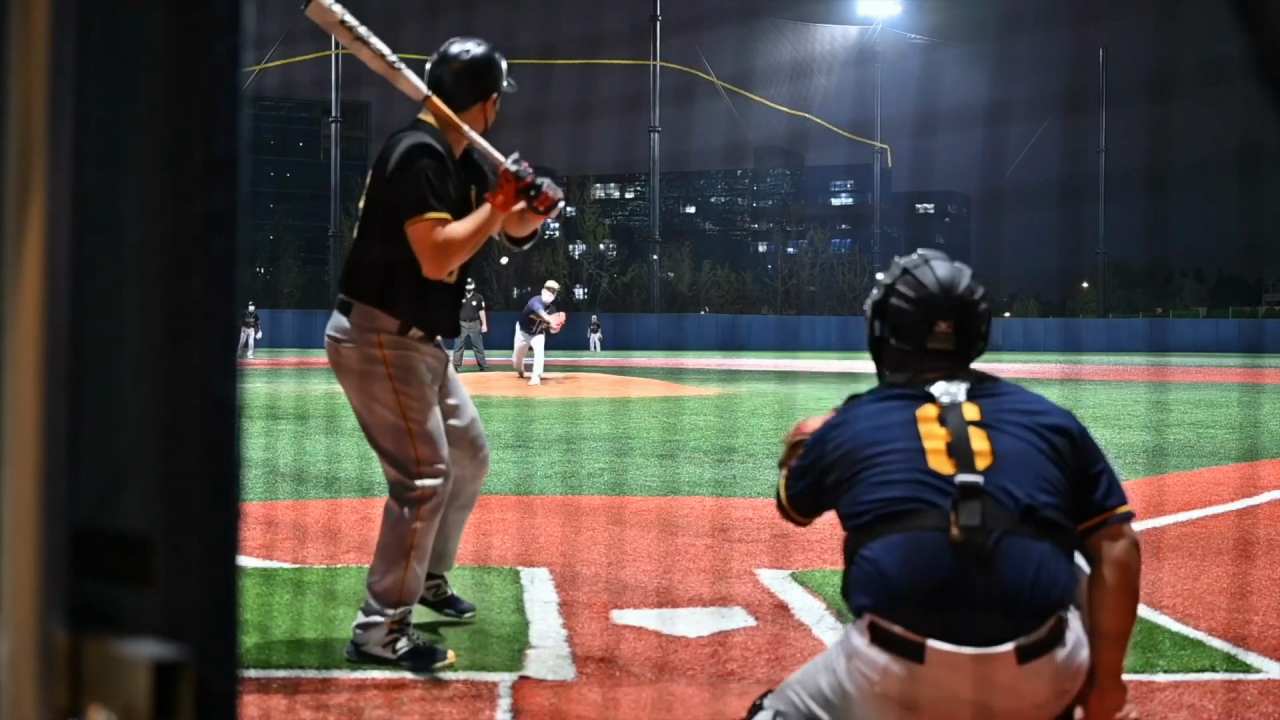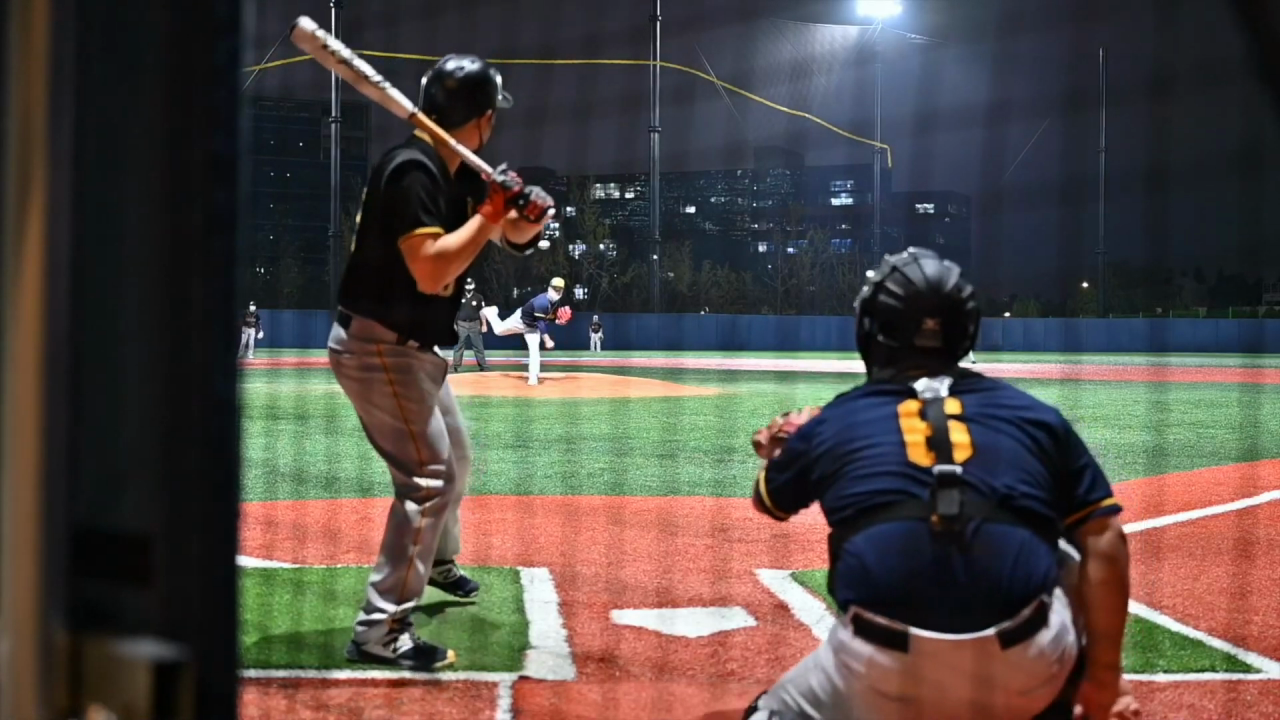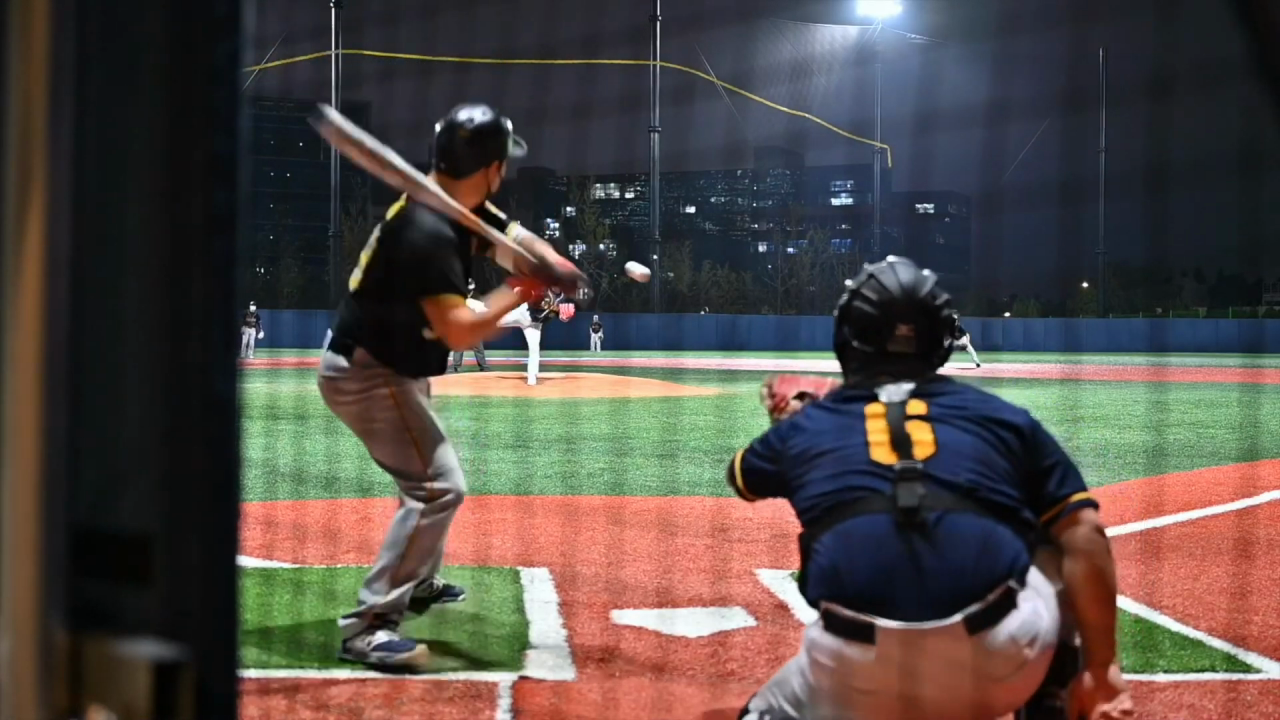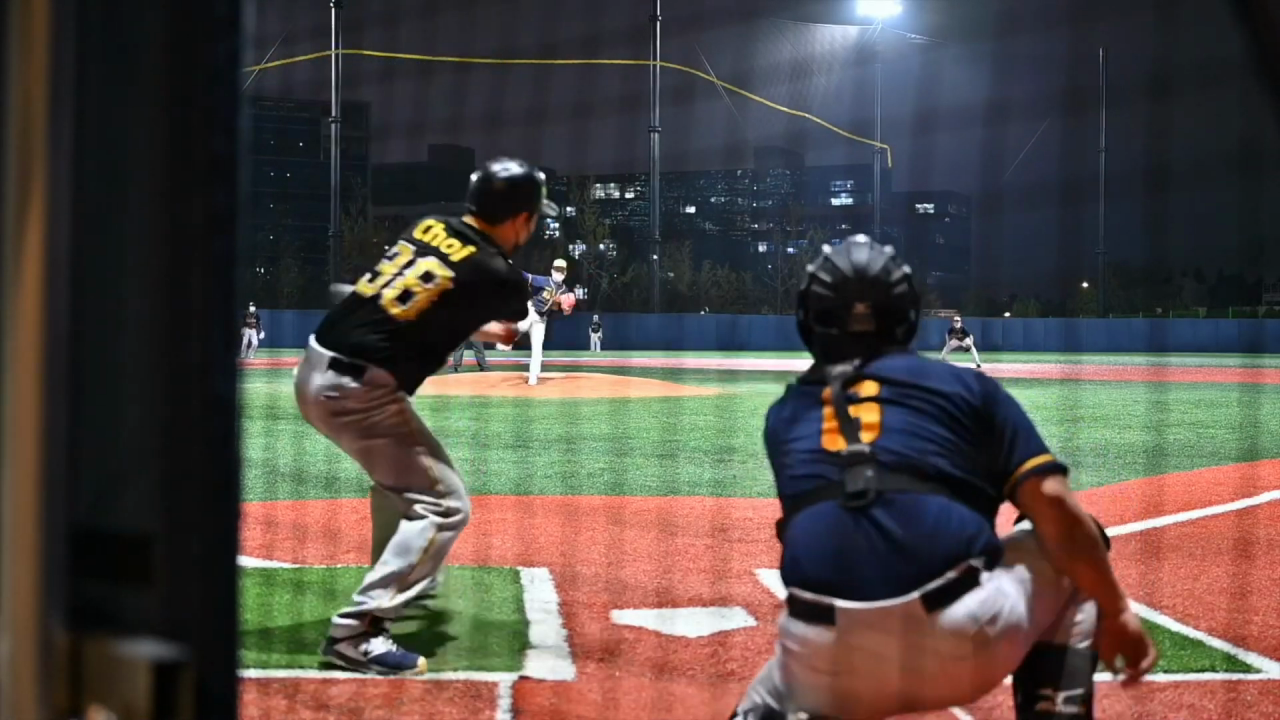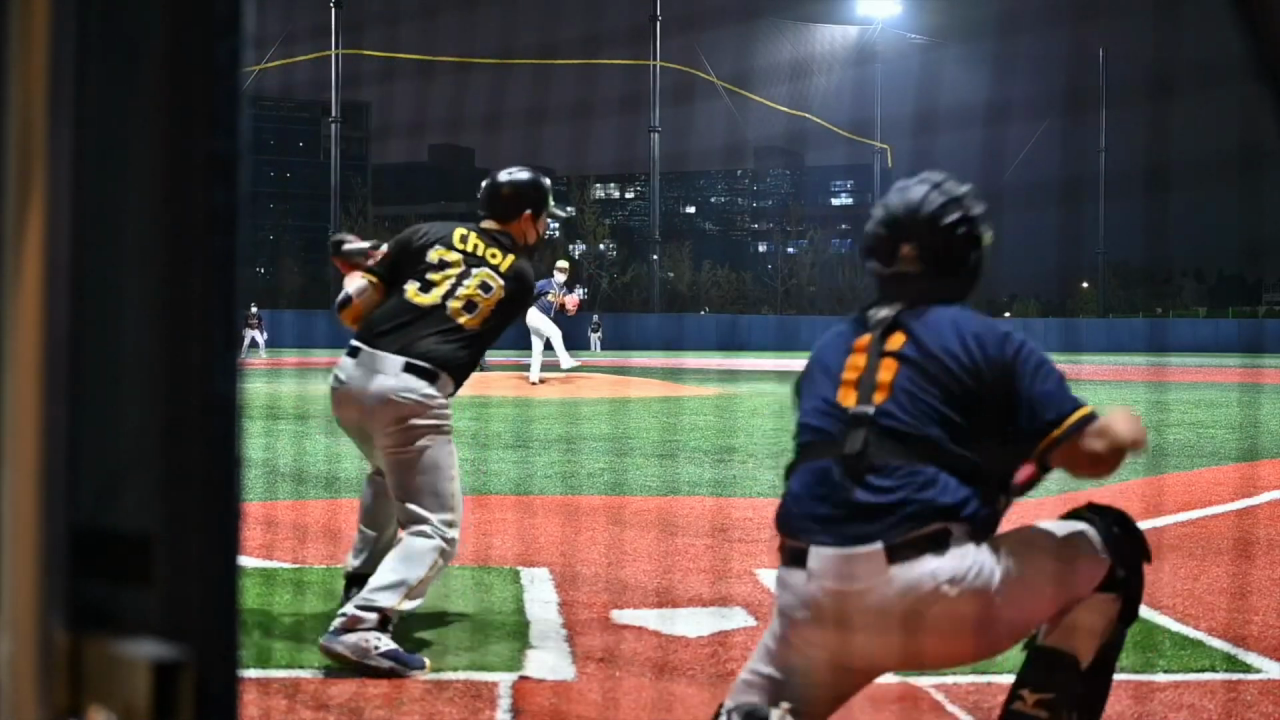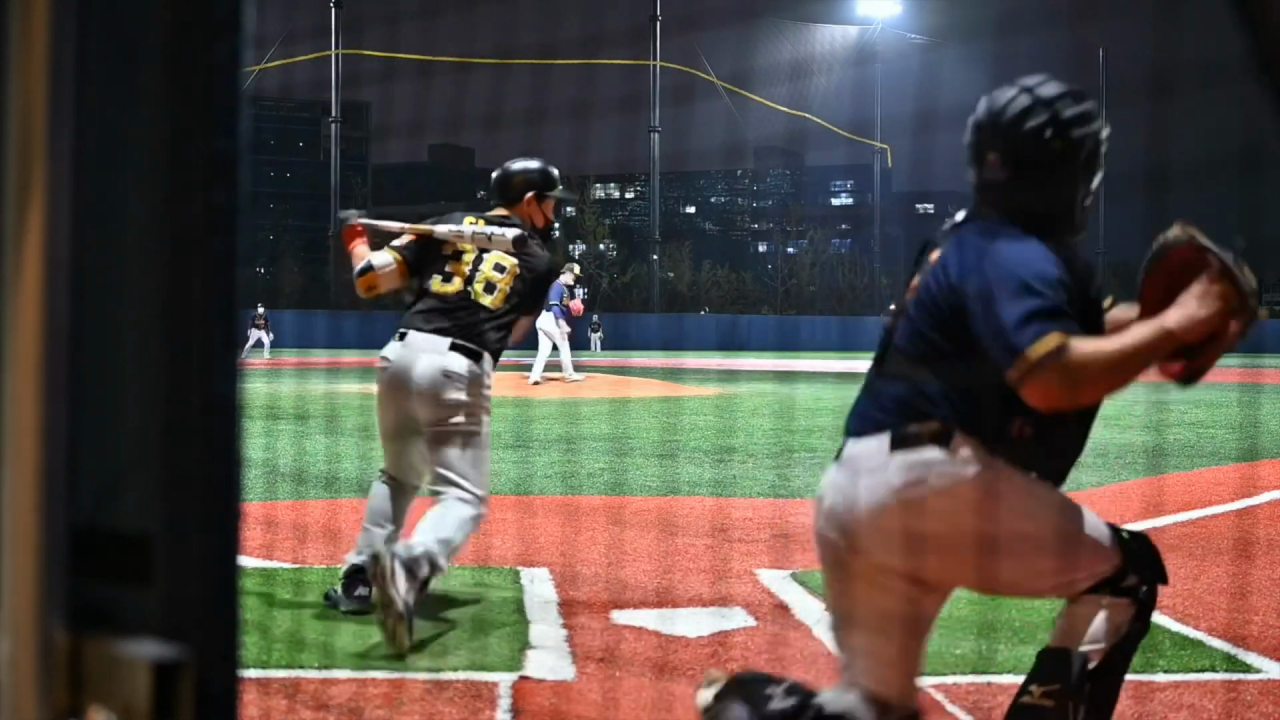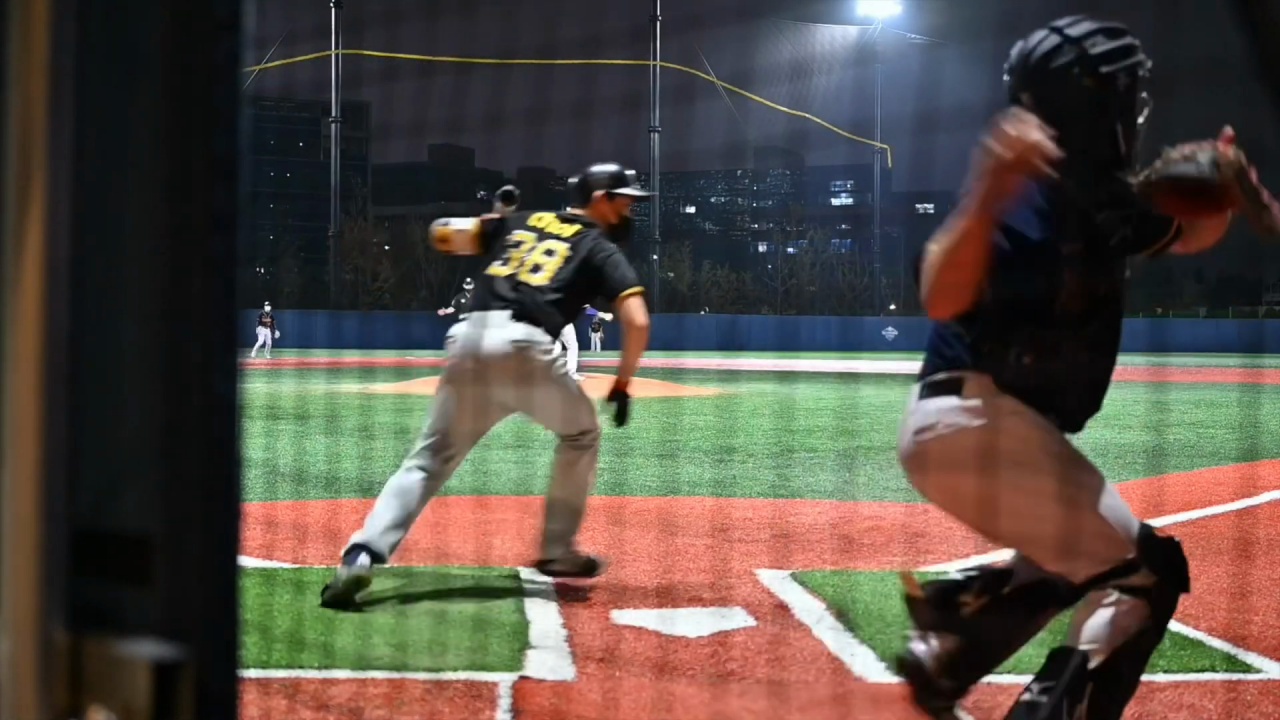
dt=0.2s
person 1, frame 1
left shoulder: (458, 159)
right shoulder: (418, 152)
left elbow: (513, 230)
right elbow: (437, 257)
left wrist: (535, 204)
right wrist: (500, 199)
left hip: (416, 341)
right hip: (378, 339)
left knee: (468, 457)
right knee: (423, 479)
left ankle: (427, 577)
right ankle: (379, 630)
person 1, frame 2
left shoulder: (459, 171)
right shoulder: (411, 169)
left elbow: (514, 237)
right elbow: (431, 272)
left wrist: (528, 212)
right wrist: (490, 211)
left hip: (416, 347)
right hip: (378, 348)
left knee: (453, 459)
right knee: (427, 478)
left ankle: (436, 563)
right ankle: (380, 630)
person 1, frame 3
left shoulder: (463, 212)
right shoulder: (429, 229)
left elbow: (518, 244)
right elbow: (459, 331)
left wrist: (555, 266)
right wrist: (521, 290)
left hip: (390, 370)
right hip: (366, 375)
left knee: (435, 476)
right knee: (437, 486)
left ankle: (416, 581)
right ankle: (368, 625)
person 1, frame 4
left shoulder: (425, 227)
right shoulder: (497, 277)
right elbow: (492, 323)
right wrist: (504, 329)
left hip: (317, 371)
right hip: (361, 392)
left knee: (400, 469)
right knee: (444, 507)
left ankle: (397, 579)
right ankle: (356, 629)
person 1, frame 5
left shoulder: (428, 234)
right shoulder: (521, 279)
left elbow: (351, 311)
left wrist: (356, 267)
left hip: (350, 377)
right hip: (412, 394)
left knee: (391, 470)
right knee: (434, 528)
left ankle: (363, 583)
right ankle: (359, 626)
person 1, frame 6
left shoulder: (444, 228)
right shoulder: (540, 261)
left elbow: (370, 282)
right elbow: (515, 333)
left wrist: (357, 241)
left hip: (401, 359)
right hip: (460, 373)
left knee: (397, 478)
right knee: (463, 498)
left ankle: (358, 581)
right ankle: (409, 567)
person 1, frame 7
left shoulder: (521, 220)
right shoulder: (603, 251)
left elbow: (445, 234)
right elbow: (637, 322)
left wrist: (470, 227)
right wrist: (623, 382)
left hip: (469, 337)
right hip: (524, 349)
left knee: (428, 460)
right knee: (581, 435)
left ankle: (361, 556)
right ankle: (558, 553)
person 2, frame 1
left shoulder: (848, 425)
right shoulder: (1050, 419)
left elbow: (791, 507)
right elbow: (1118, 546)
left wrist: (809, 452)
right wrist: (1107, 680)
left hip: (896, 679)
right hip: (1036, 680)
person 2, frame 2
left shoulder: (833, 422)
right shoulder: (1034, 415)
left elbow: (767, 501)
right elbow: (1104, 540)
left wrist: (776, 455)
right wrist: (1104, 674)
left hip: (883, 671)
right hip: (1023, 671)
right knee: (1067, 573)
person 2, frame 3
left shoulder: (803, 425)
right shoulder: (1002, 416)
left elbow: (741, 478)
right elbow: (1083, 535)
right wrist: (1100, 668)
left hip: (857, 668)
right hip: (998, 660)
right knee: (1058, 563)
person 2, frame 4
left shoulder: (786, 412)
right shoulder: (966, 388)
right elbow: (1052, 501)
right wrist: (1116, 612)
left hip: (825, 652)
right hip: (963, 641)
right knee: (1072, 556)
person 2, frame 5
left shoulder: (830, 346)
right shoulder: (991, 343)
right elbow: (1089, 453)
right wrist: (1123, 432)
left hip: (815, 598)
right hip: (934, 594)
right knee: (1108, 548)
person 2, frame 6
left shoulder: (977, 246)
right shoulder: (1016, 258)
left elbow: (1051, 346)
right elbow: (1049, 381)
left wrist: (1157, 320)
right wrist: (1172, 327)
left hip: (857, 491)
right hip: (927, 485)
right knee: (1127, 571)
person 2, frame 7
left shoulder: (1101, 197)
right shoulder: (1022, 197)
left elbow: (1188, 233)
right elbow: (943, 296)
right wrist: (986, 192)
left hip: (951, 430)
right hip: (975, 427)
left knee: (1062, 570)
right knee: (1144, 571)
left ankle: (946, 637)
